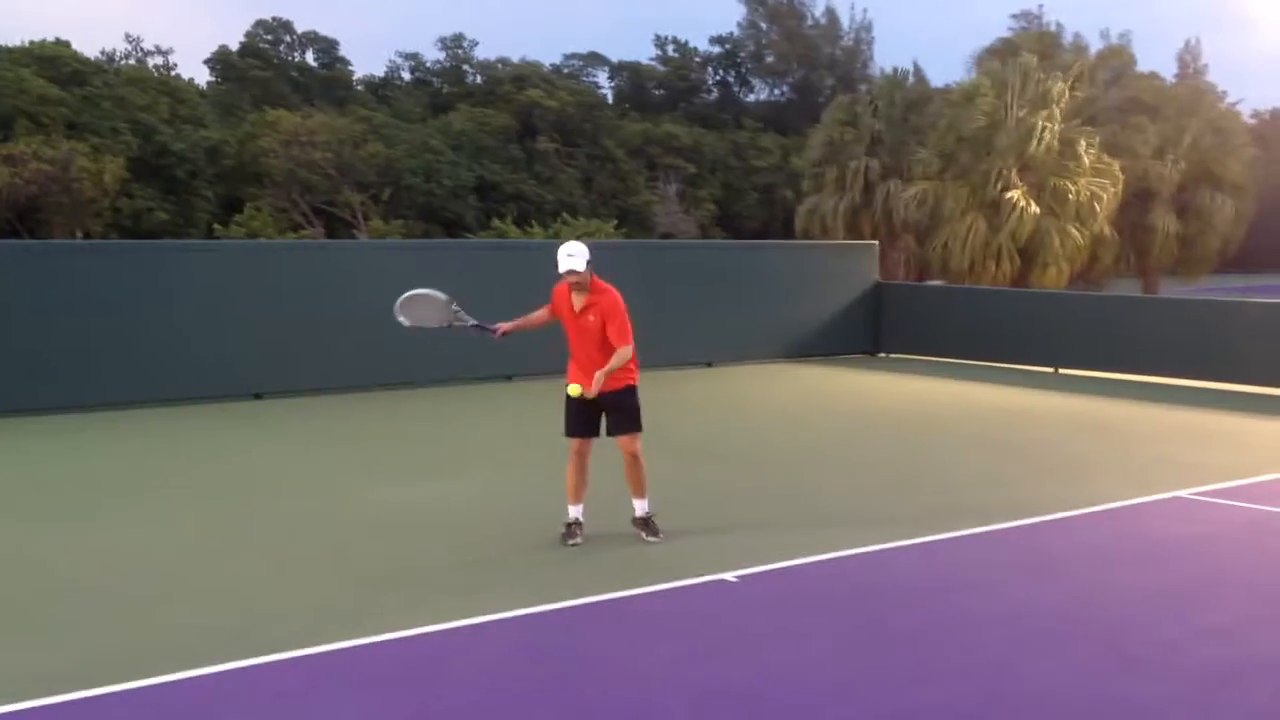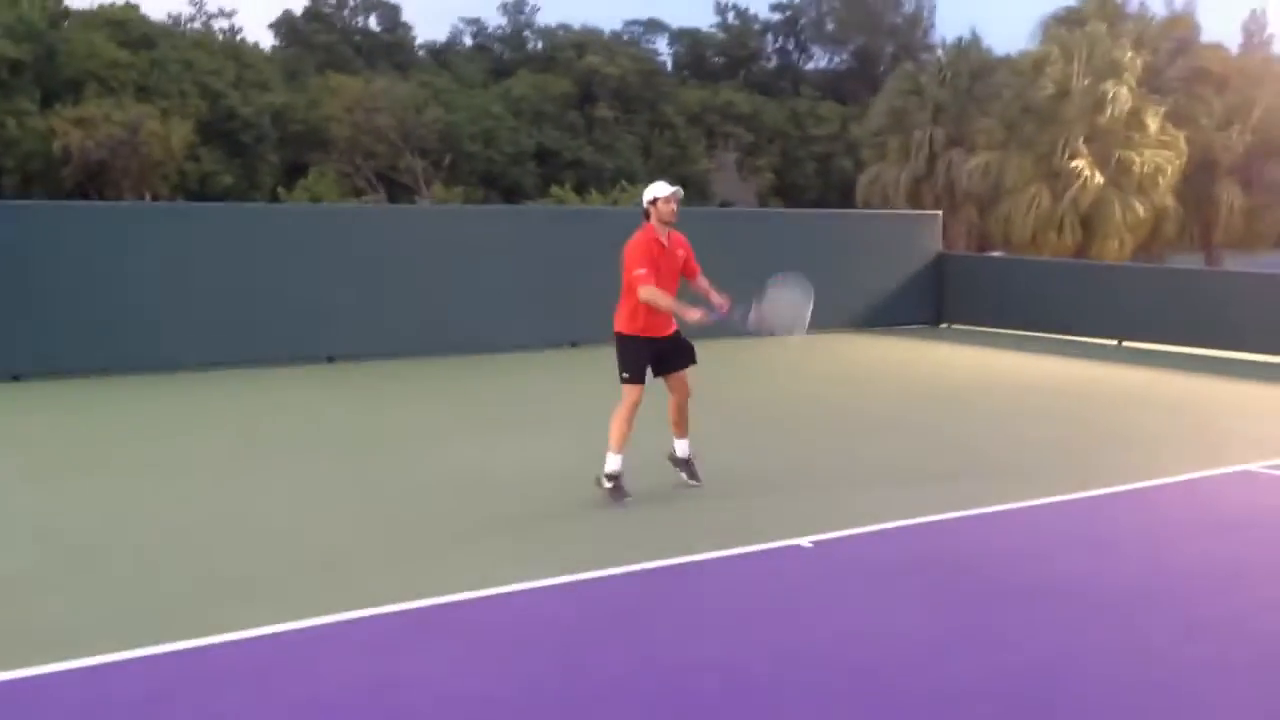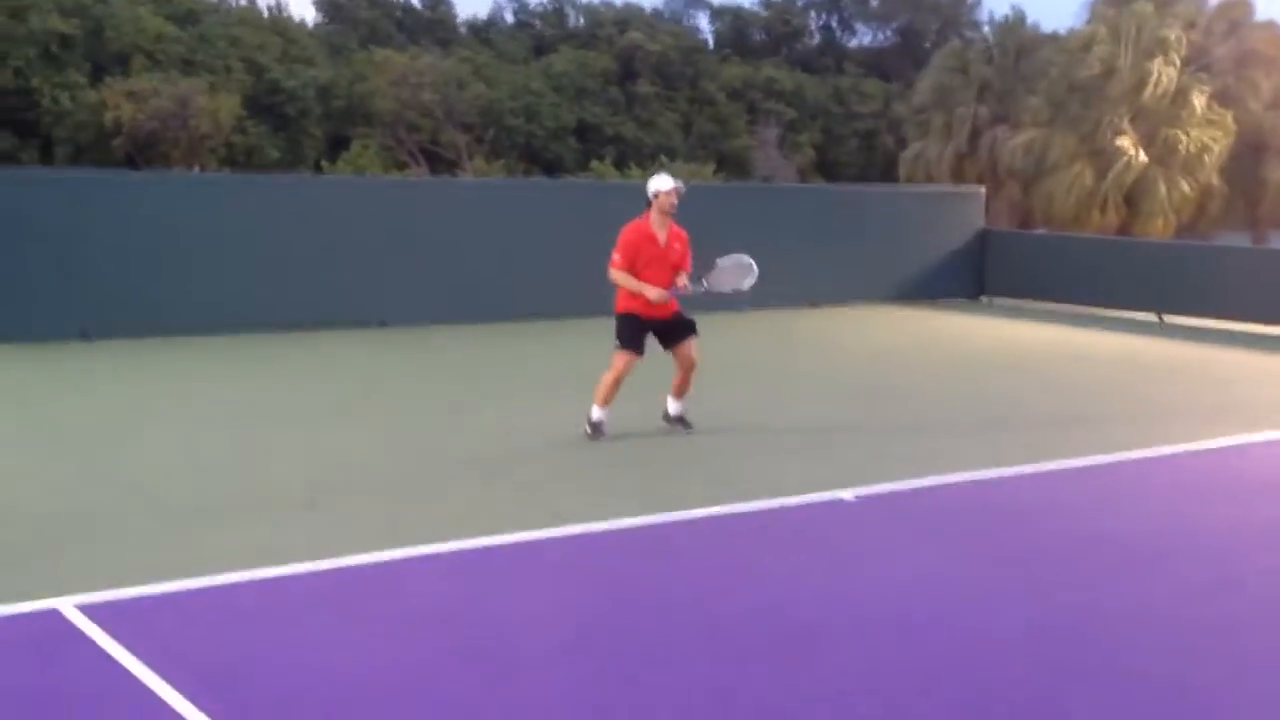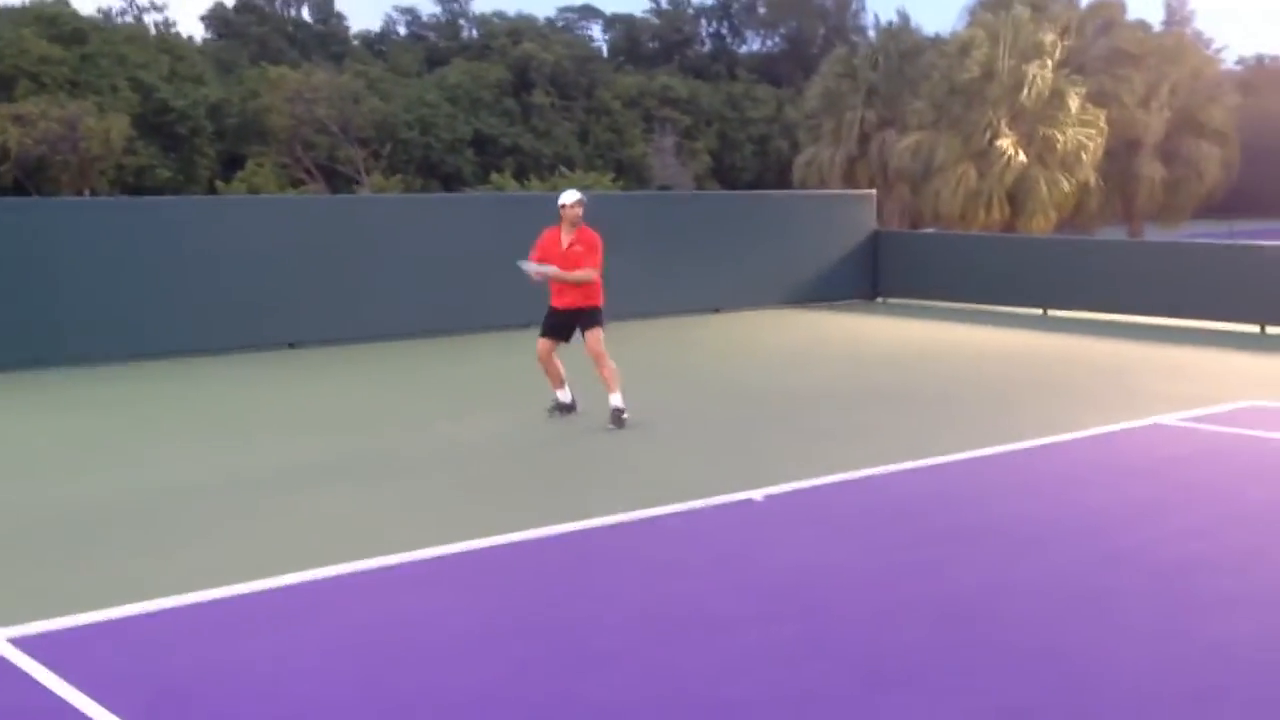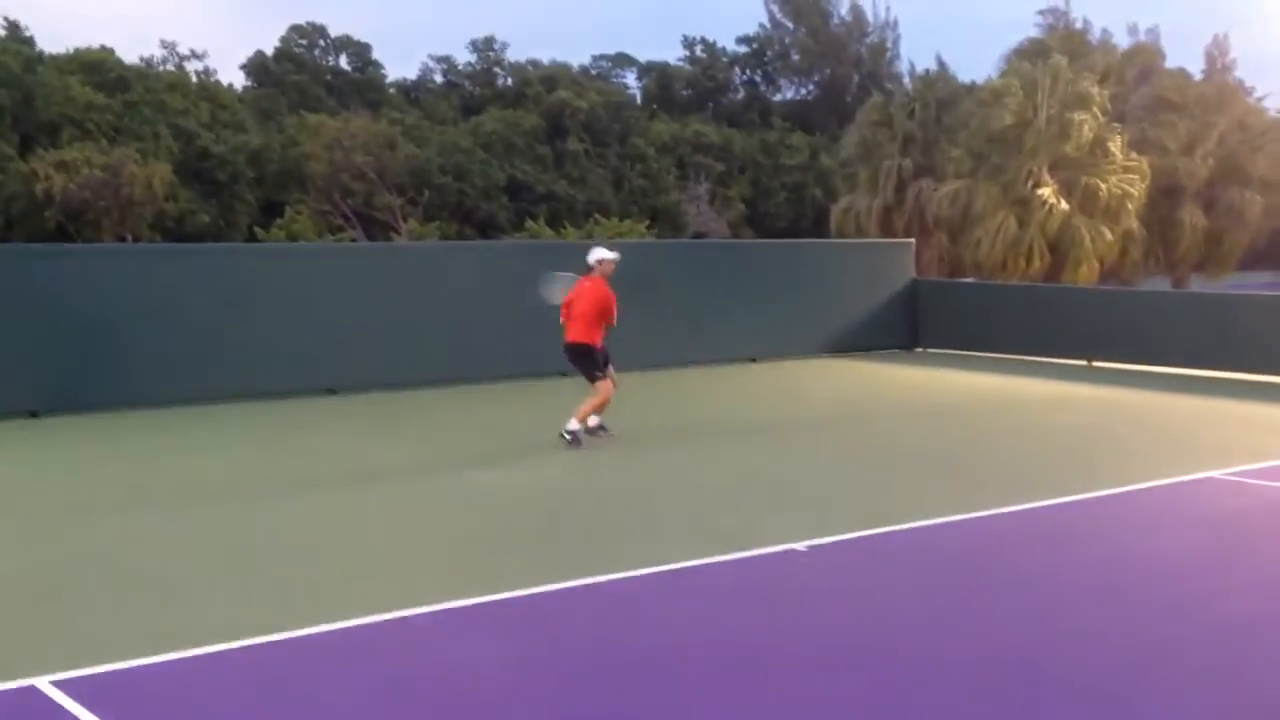
dt=1s
person 1, frame 1
left shoulder: (610, 299)
right shoulder: (560, 291)
left elbow: (625, 349)
right elbow: (549, 313)
left wrist: (604, 374)
right wrist: (515, 324)
left hip: (618, 383)
right hip: (579, 384)
left knee: (631, 450)
right knee: (578, 451)
left ankle: (642, 514)
right ankle: (574, 519)
person 1, frame 2
left shoulder: (680, 241)
right shoulder: (639, 244)
left elbow: (693, 275)
right elbow: (645, 292)
left wrist: (713, 295)
right wrist: (684, 311)
left hip: (666, 330)
right hip: (634, 331)
left knee: (681, 391)
right knee: (631, 398)
left ankle: (682, 455)
right ankle: (611, 472)
person 1, frame 3
left shoulder: (681, 236)
right shoulder: (632, 233)
left elbow: (682, 271)
right elbow: (615, 273)
left wrist: (682, 281)
right wrist: (646, 290)
left hip: (667, 310)
right hip: (634, 310)
left knee: (689, 360)
right knee: (620, 368)
left ankle: (674, 411)
right ankle: (596, 417)
person 1, frame 4
left shoulder: (591, 238)
right shoulder: (547, 237)
left elbow: (590, 275)
right elbow: (534, 264)
left wrist: (558, 274)
right wrist: (543, 273)
left hip: (587, 305)
right hip: (559, 305)
left knee: (598, 352)
right knee: (543, 352)
left ankle: (617, 406)
right ankle: (565, 399)
person 1, frame 5
left shoulder: (581, 287)
right shoulder: (604, 291)
left elbow: (563, 317)
right elbow: (611, 323)
left hip: (590, 344)
right hip: (581, 346)
left knee: (611, 382)
right knee: (605, 393)
left ankle: (593, 423)
right ankle: (571, 428)
